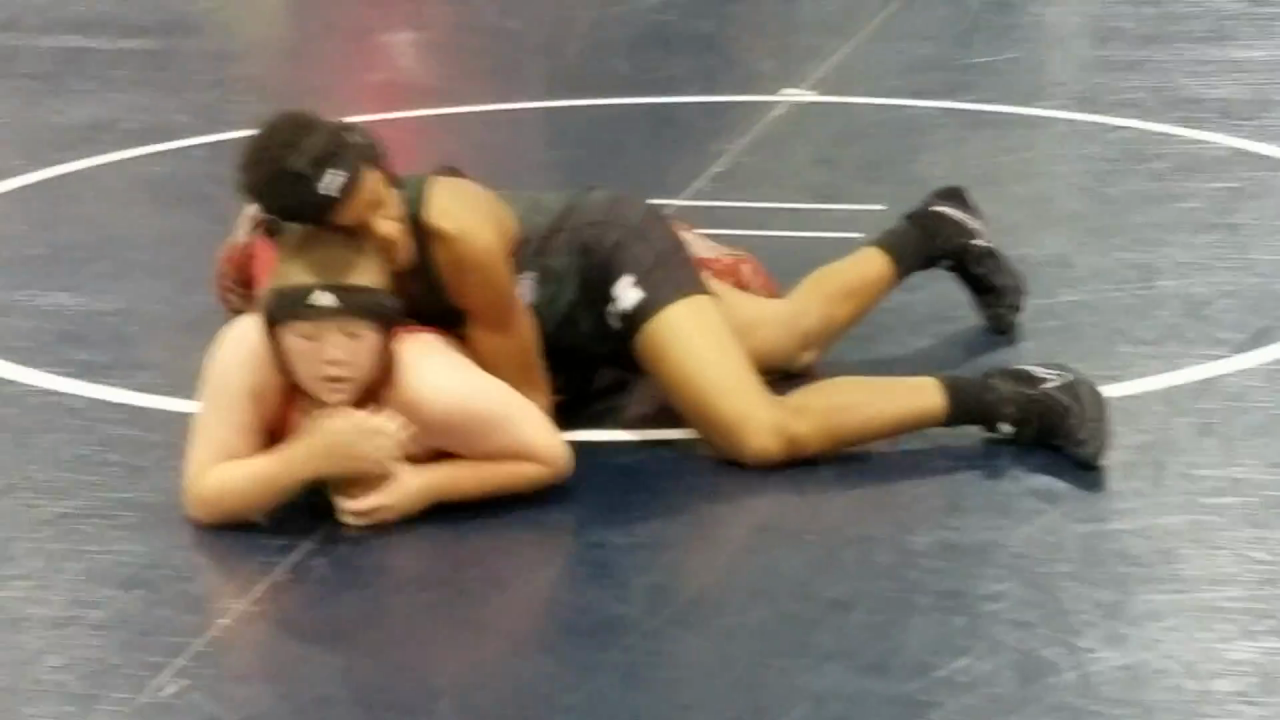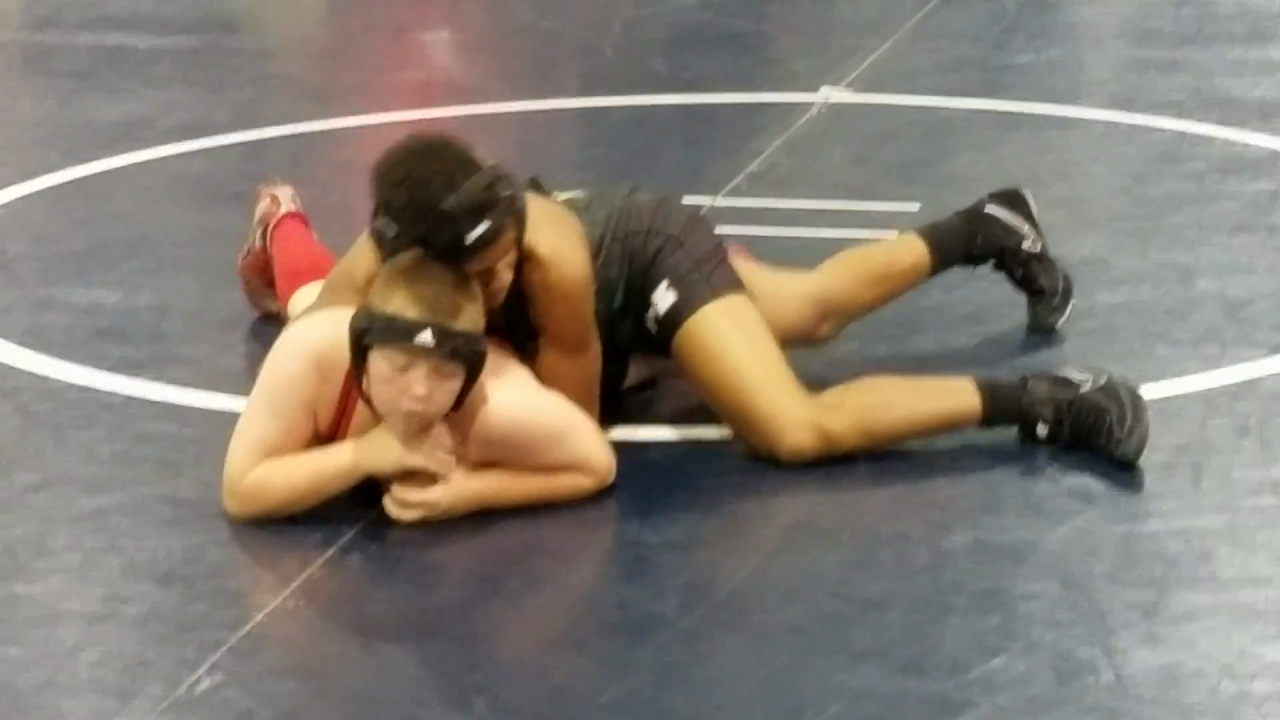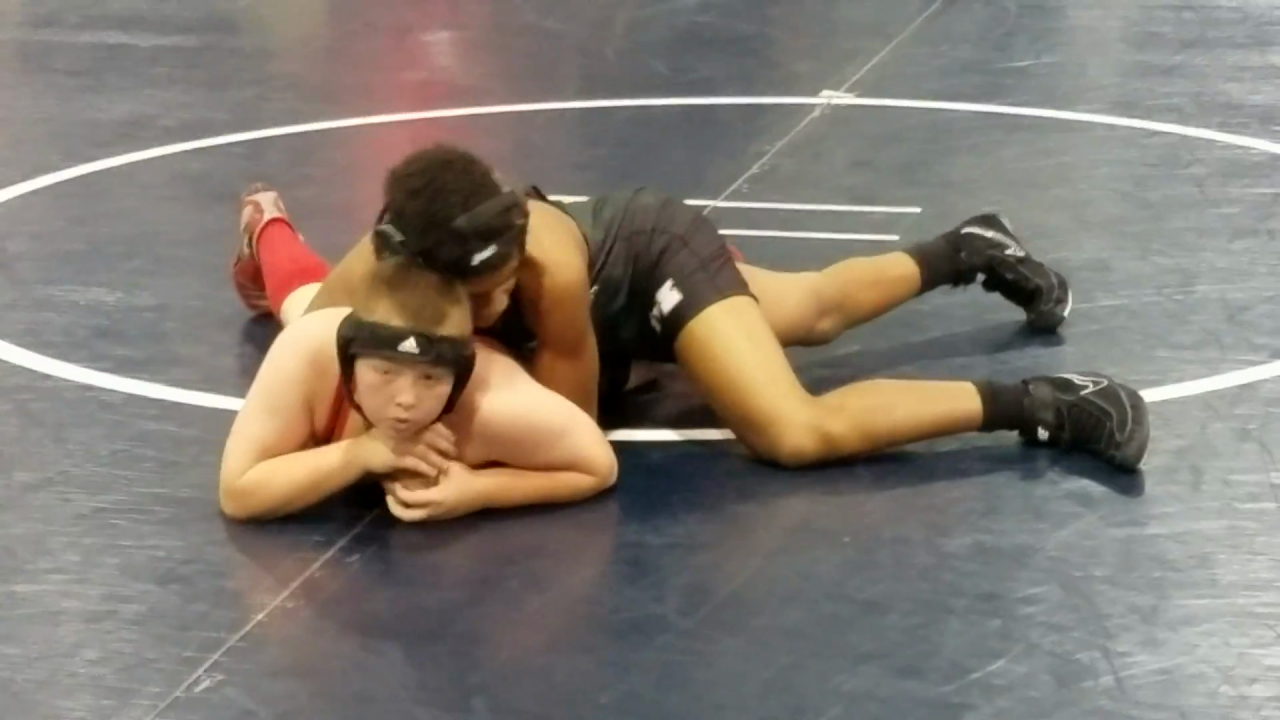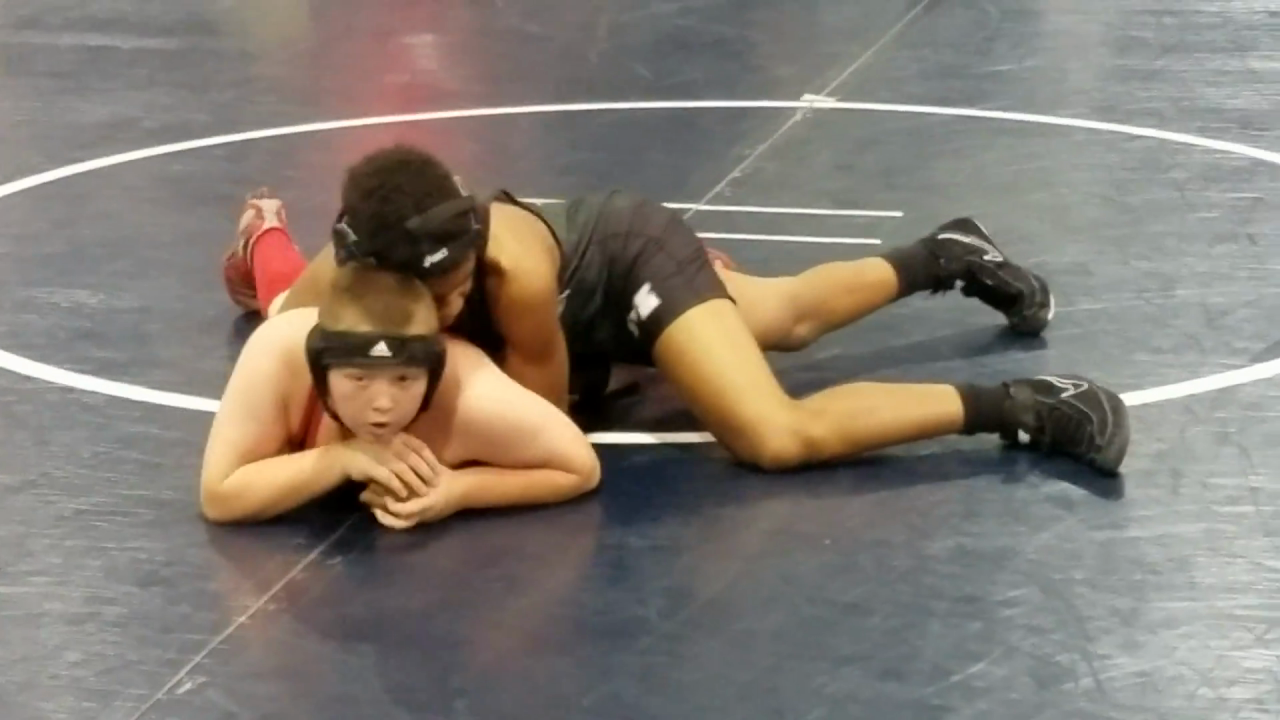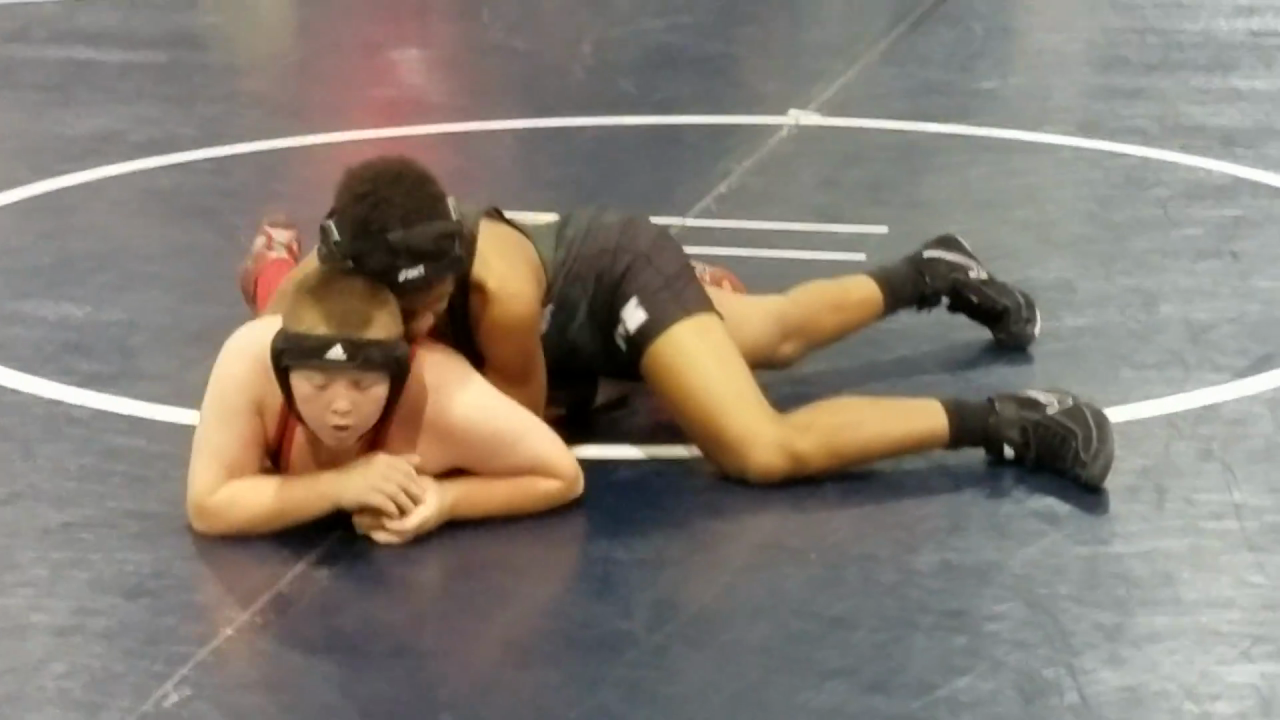
dt=0.2s
person 1, frame 1
left shoulder: (453, 228)
left elbow: (528, 396)
left hip: (611, 256)
right hip: (572, 299)
left knee: (762, 436)
right knee: (796, 334)
left ankle: (1000, 398)
right ankle: (933, 233)
person 1, frame 2
left shoulder: (549, 253)
right shoulder: (373, 270)
left elbow: (574, 407)
left hip: (652, 250)
right hip: (624, 266)
left knee: (797, 431)
right knee: (819, 303)
left ankle: (1039, 401)
right ankle: (981, 231)
person 1, frame 3
left shoulder: (546, 263)
right shoulder: (377, 273)
left elbow: (573, 411)
left hip: (658, 254)
right hip: (620, 257)
left knee: (798, 433)
right knee: (815, 310)
left ankle: (1039, 405)
right ankle: (967, 251)
person 1, frame 4
left shoulder: (514, 264)
right shoulder: (341, 276)
left elbow: (544, 413)
left hip: (635, 256)
right hip: (592, 278)
left knee: (778, 437)
right knee: (795, 316)
left ankle: (1021, 408)
right ankle: (945, 257)
person 1, frame 5
left shoulder: (496, 282)
right shoulder: (334, 276)
left hip: (622, 274)
right hip: (585, 286)
left knee: (766, 451)
right knee: (782, 334)
left ankle: (1007, 424)
right ankle: (931, 274)
person 2, frame 1
left shoulder: (432, 388)
right shoulder: (246, 355)
left elbow: (552, 457)
right elbow: (201, 501)
left wrist: (429, 486)
right wrist: (312, 456)
person 2, frame 2
left shoulder: (494, 406)
right shoulder: (318, 353)
left elbow: (598, 468)
right elbow: (239, 493)
left wrist: (475, 491)
right wrist: (365, 461)
person 2, frame 3
left shoulder: (491, 405)
right shoulder: (310, 353)
left elbow: (599, 468)
right elbow: (237, 493)
left wrist: (476, 488)
right wrist: (361, 452)
right ankle: (266, 224)
person 2, frame 4
left shoulder: (468, 397)
right shoulder: (282, 356)
left elbow: (581, 471)
right elbow: (218, 497)
left wrist: (460, 490)
right wrist: (341, 459)
person 2, frame 5
left shoulder: (446, 400)
right shoulder: (251, 361)
left elbow: (564, 477)
right elbow: (206, 508)
left wrist: (446, 500)
right wrist: (334, 486)
